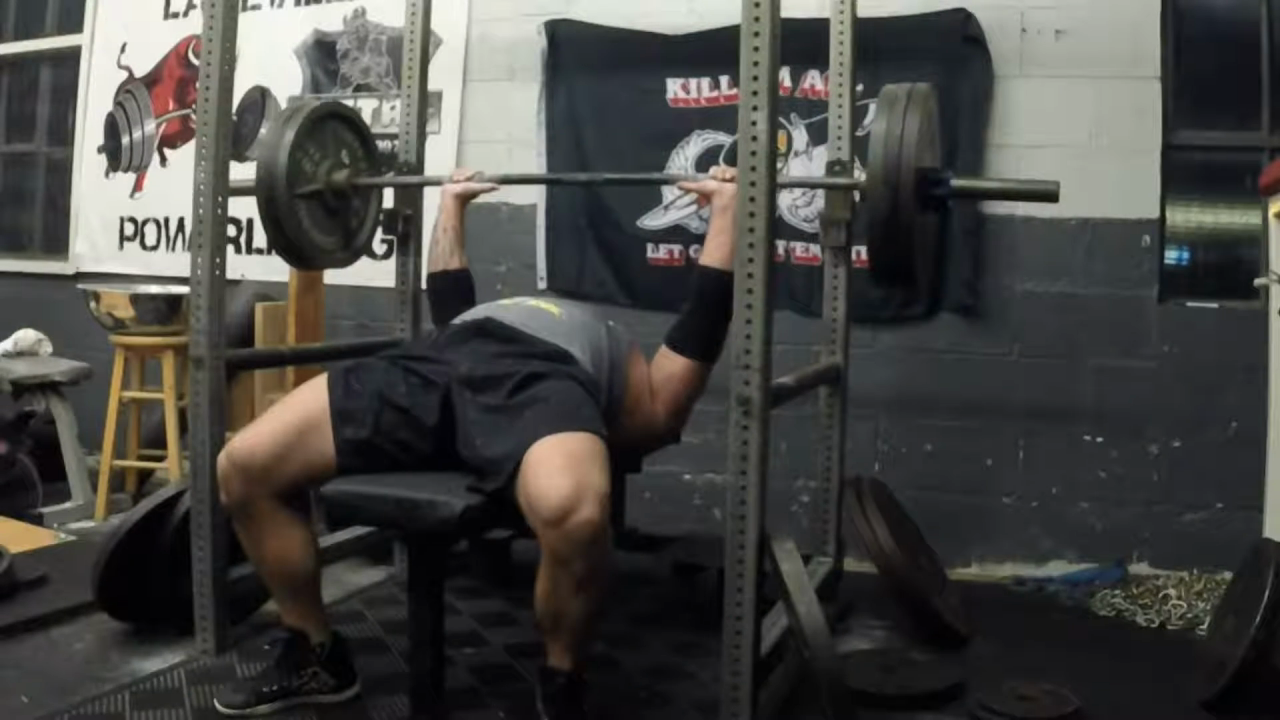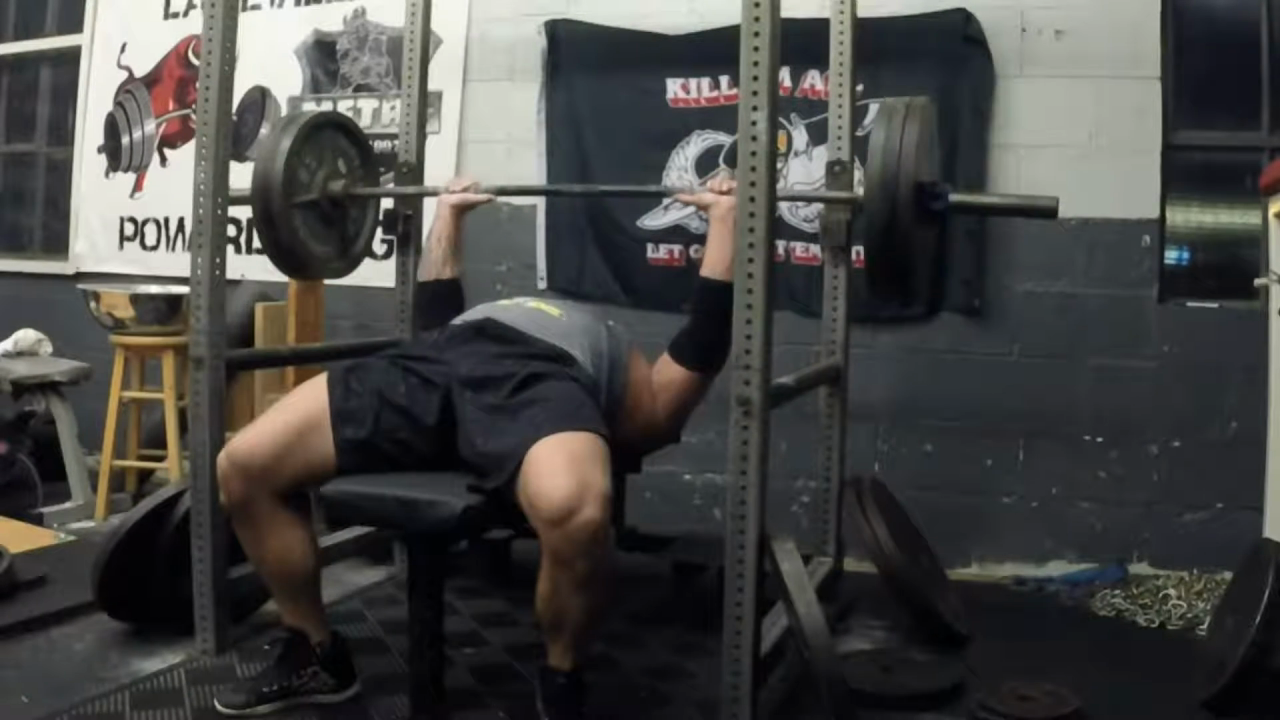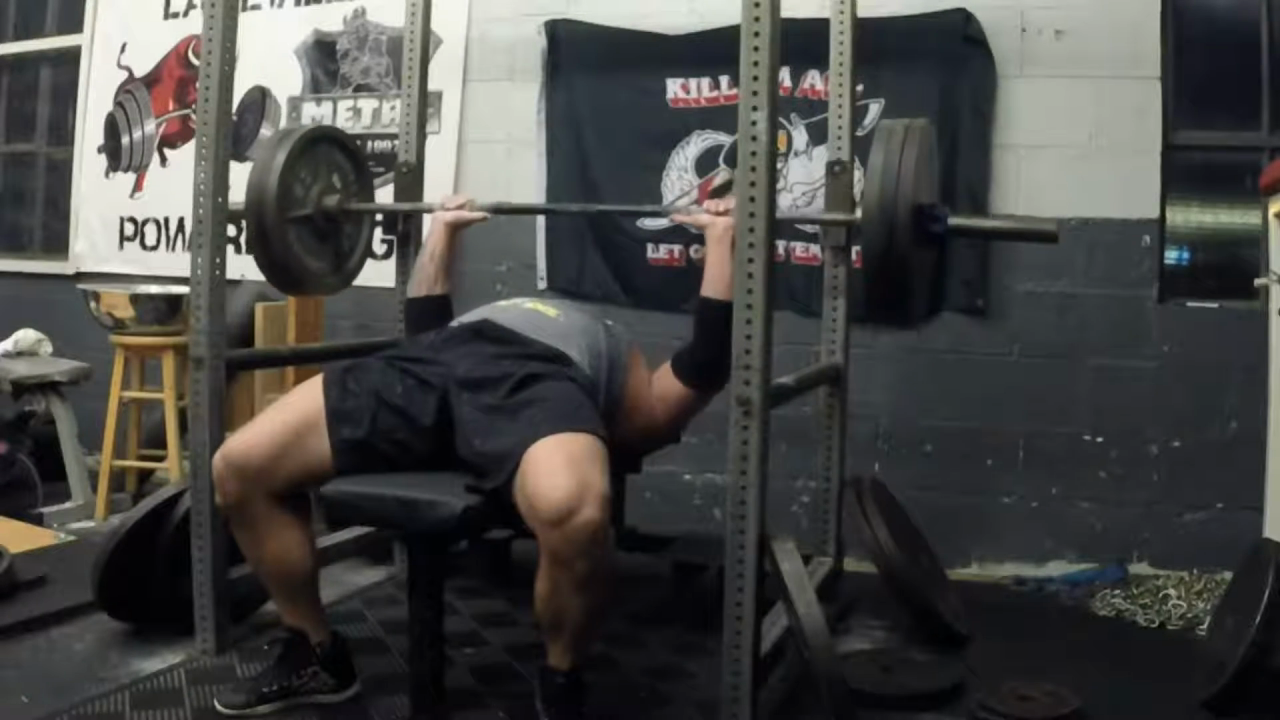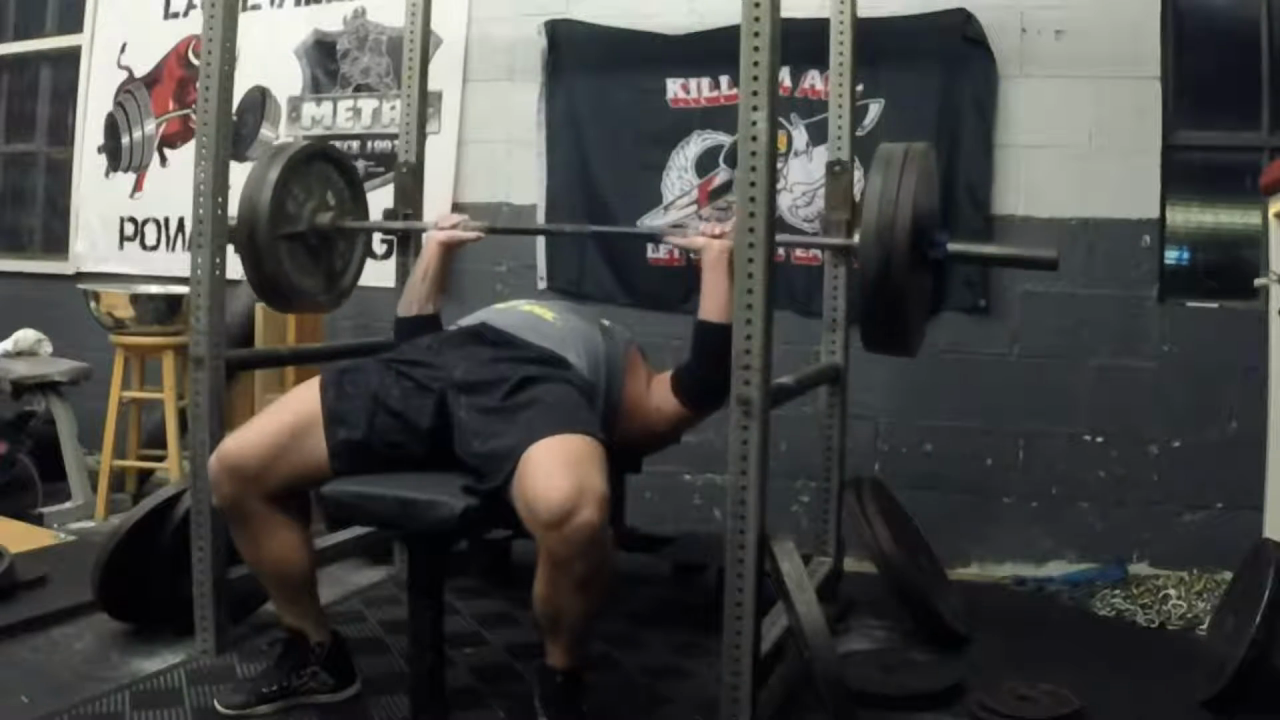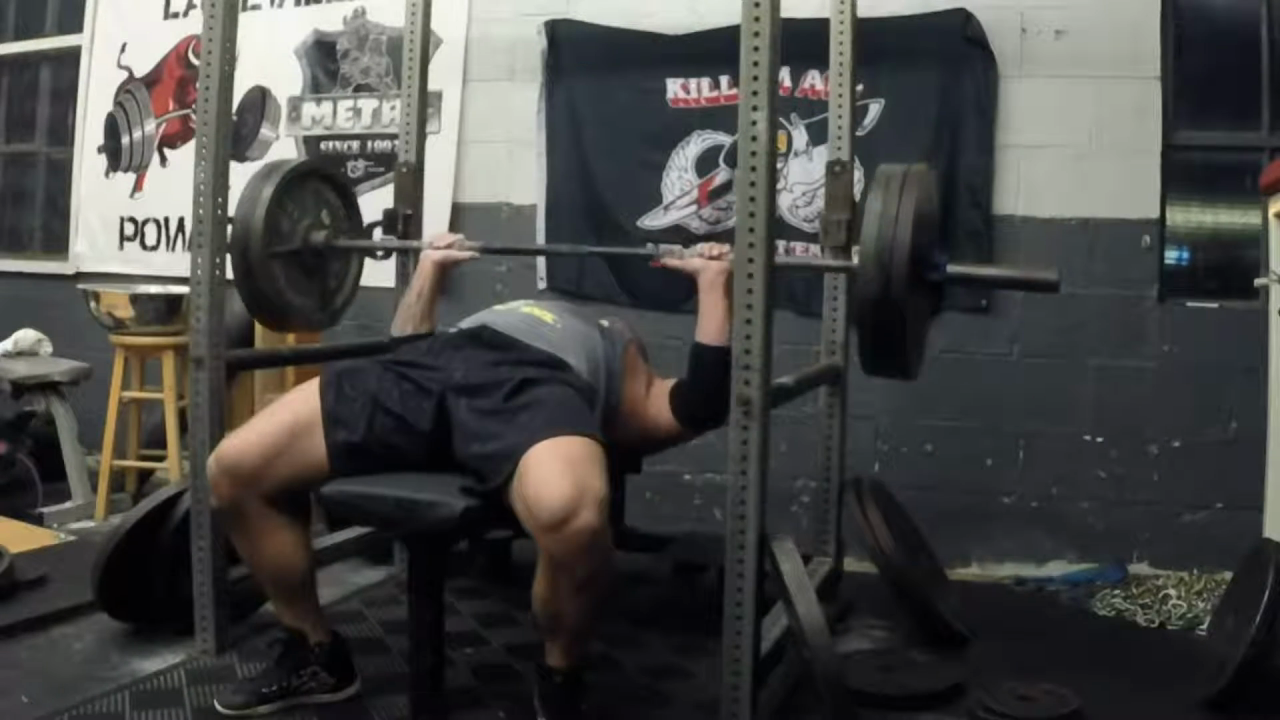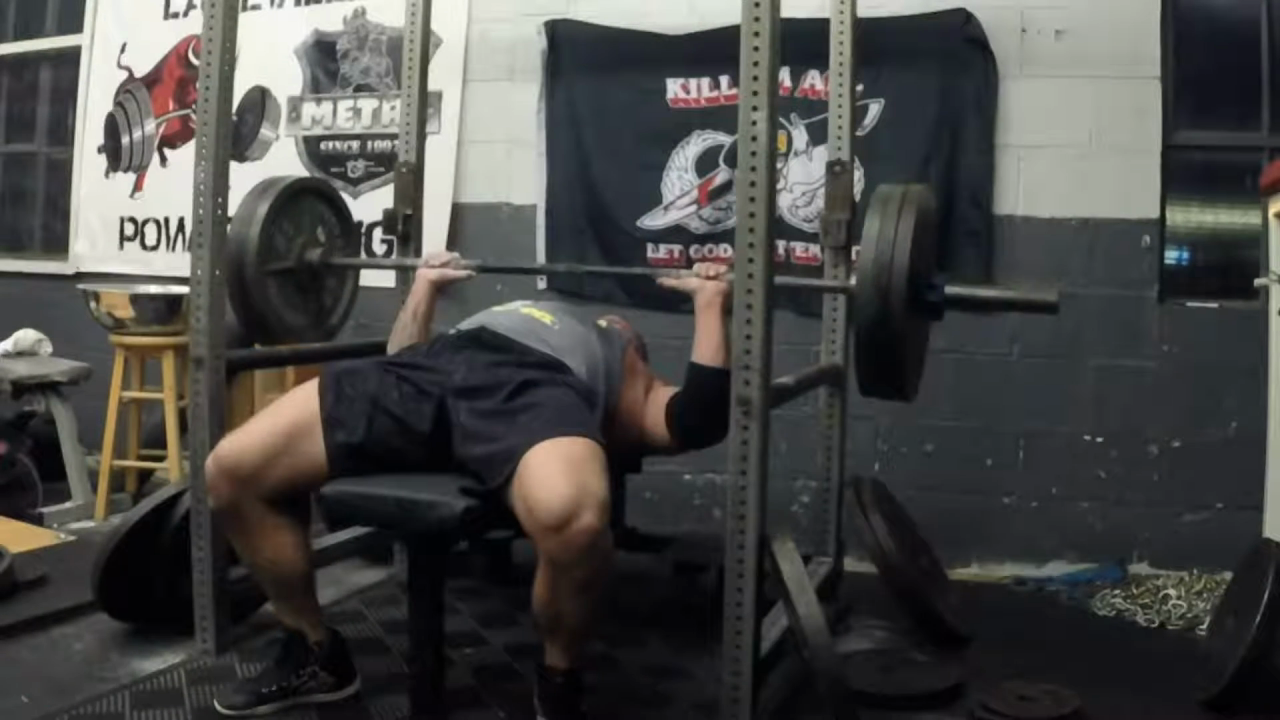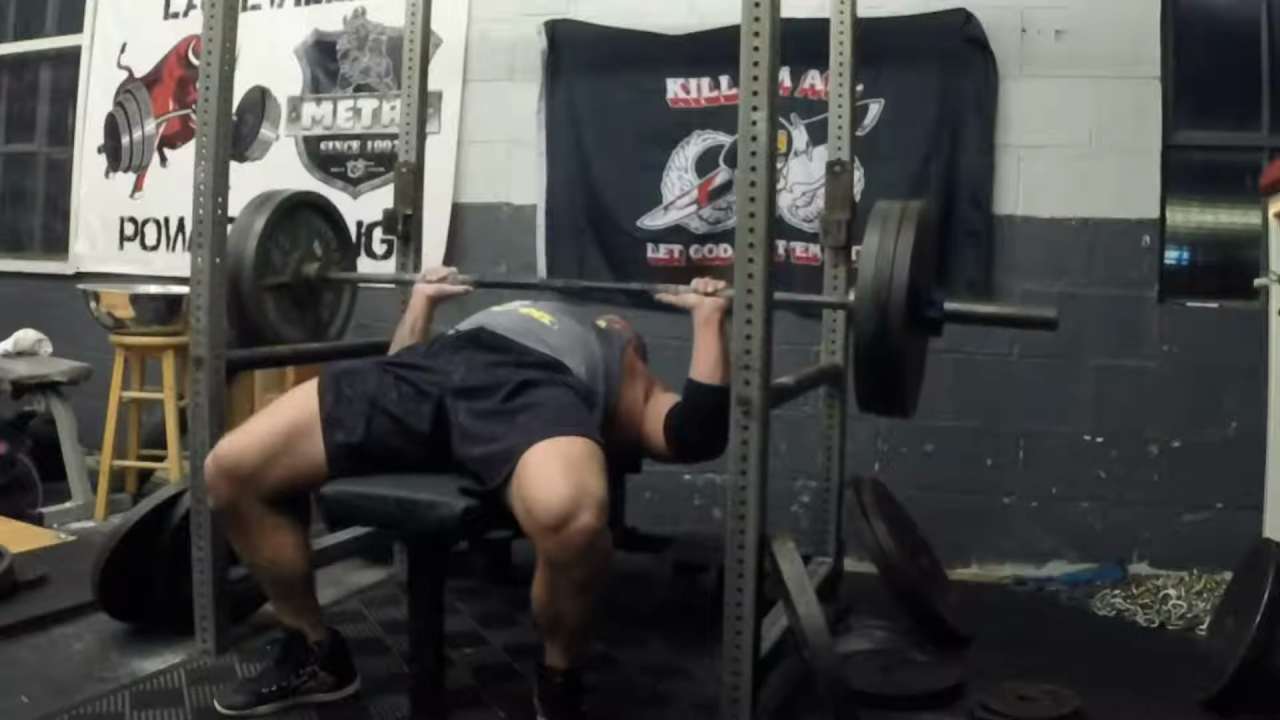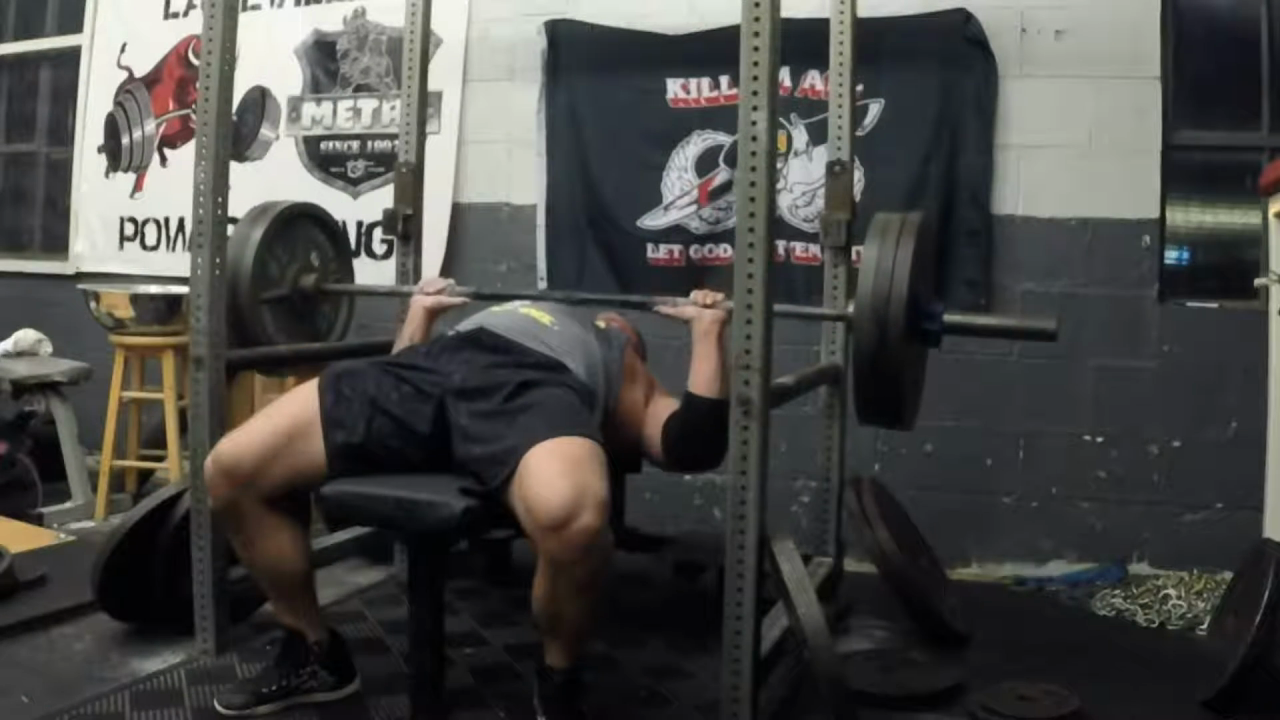
dt=0.2s
person 1, frame 1
left shoulder: (646, 397)
left elbow: (703, 326)
right elbow: (449, 300)
left wrist: (724, 208)
right wrist: (452, 204)
left knee: (574, 512)
right knee: (243, 467)
right ankle: (314, 655)
person 1, frame 2
left shoulder: (643, 397)
left elbow: (707, 342)
right elbow: (437, 311)
left wrist: (723, 219)
right wrist: (448, 214)
left knee: (576, 512)
right knee: (242, 467)
right ankle: (314, 656)
person 1, frame 3
left shoulder: (642, 396)
left elbow: (708, 363)
right elbow: (425, 323)
left wrist: (720, 239)
right wrist: (441, 231)
left knee: (574, 512)
right knee: (239, 467)
right ankle: (314, 655)
person 1, frame 4
left shoulder: (641, 393)
left elbow: (707, 383)
right elbow: (413, 339)
left wrist: (716, 261)
right wrist: (435, 249)
left knee: (573, 513)
right knee: (236, 467)
right ankle: (314, 655)
person 1, frame 5
left shoulder: (640, 392)
left elbow: (703, 404)
right elbow: (407, 352)
left wrist: (713, 283)
right wrist: (429, 268)
left knee: (572, 516)
right knee: (233, 468)
right ankle: (315, 654)
person 1, frame 6
left shoulder: (639, 391)
left elbow: (700, 421)
right elbow: (402, 362)
left wrist: (709, 303)
right wrist: (424, 288)
left knee: (573, 518)
right knee: (231, 469)
right ankle: (314, 654)
person 1, frame 7
left shoulder: (637, 389)
left elbow: (698, 434)
right elbow: (403, 364)
left wrist: (707, 318)
right wrist: (422, 299)
left knee: (571, 517)
right knee: (231, 469)
right ankle: (314, 654)
person 1, frame 8
left shoulder: (637, 390)
left elbow: (695, 445)
left wrist: (707, 329)
right wrist: (420, 309)
left knee: (572, 517)
right knee: (230, 469)
right ankle: (313, 654)
